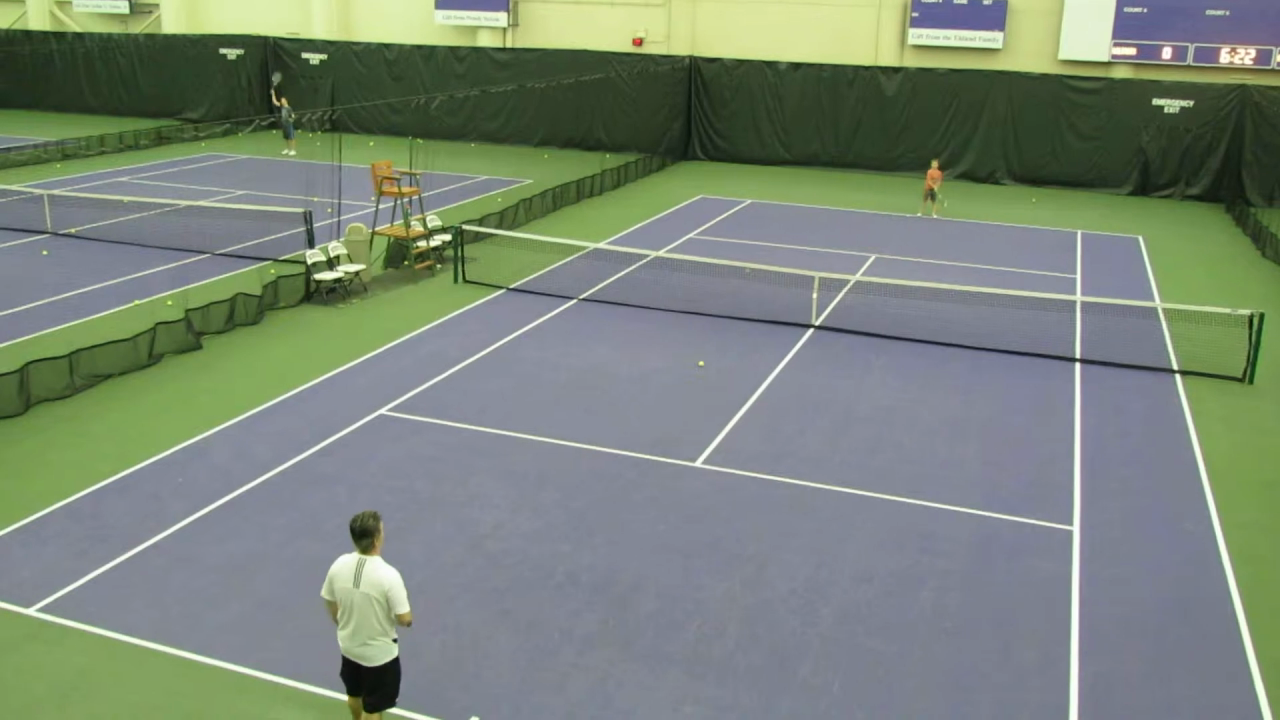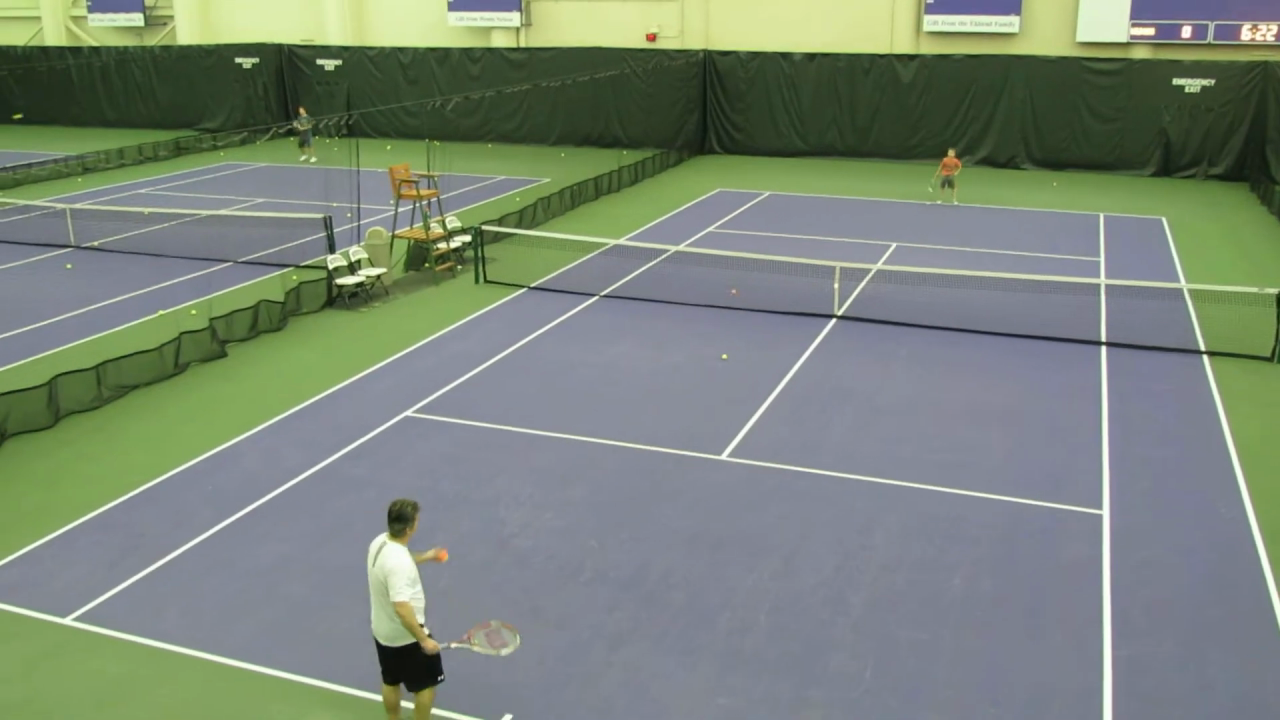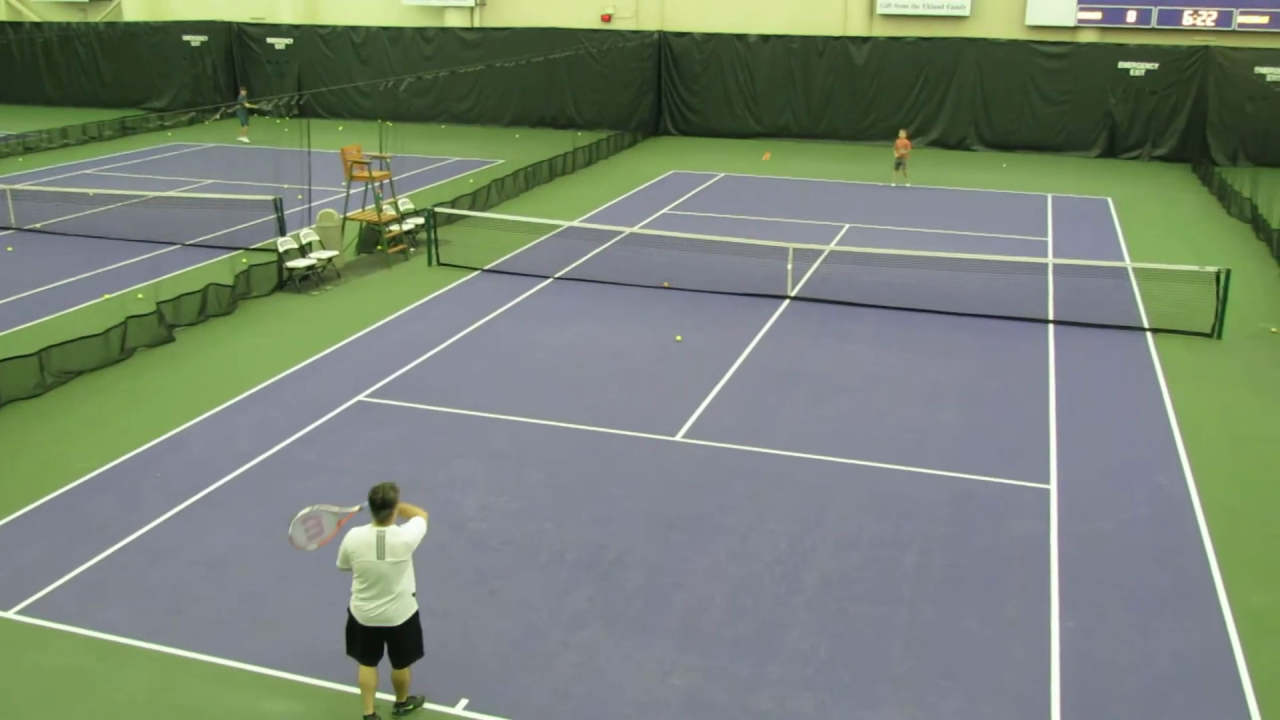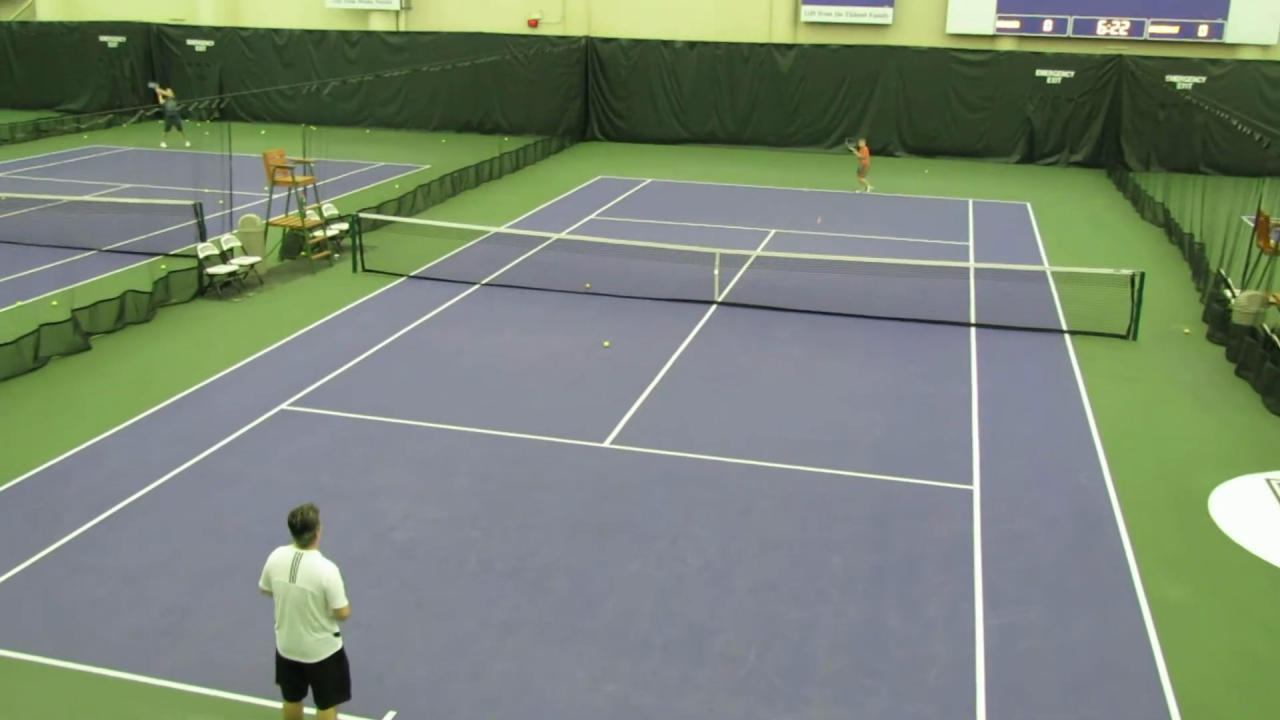
dt=1s
person 1, frame 1
left shoulder: (339, 565)
right shoulder: (388, 576)
left elbow: (331, 606)
right elbow: (404, 619)
right wrist: (408, 619)
left hip: (348, 647)
right hip: (379, 654)
left knee: (355, 695)
person 1, frame 2
left shoulder: (380, 542)
right shoulder: (399, 562)
right elbow: (401, 608)
left wrist: (422, 557)
right wrist: (423, 639)
left hip: (381, 631)
right hip: (406, 636)
left knee: (391, 682)
right knee: (425, 685)
person 1, frame 3
left shoulder: (353, 537)
right shoulder: (406, 537)
left elbow: (344, 566)
right elbow: (421, 515)
right wrist: (395, 501)
left hip: (362, 614)
right hip: (400, 614)
left knee: (367, 663)
right knee: (401, 663)
person 1, frame 4
left shoulder: (276, 557)
right shoulder: (326, 569)
left elbow: (266, 589)
right elbow: (342, 613)
left hip: (287, 646)
right hip: (322, 651)
left knee: (292, 699)
